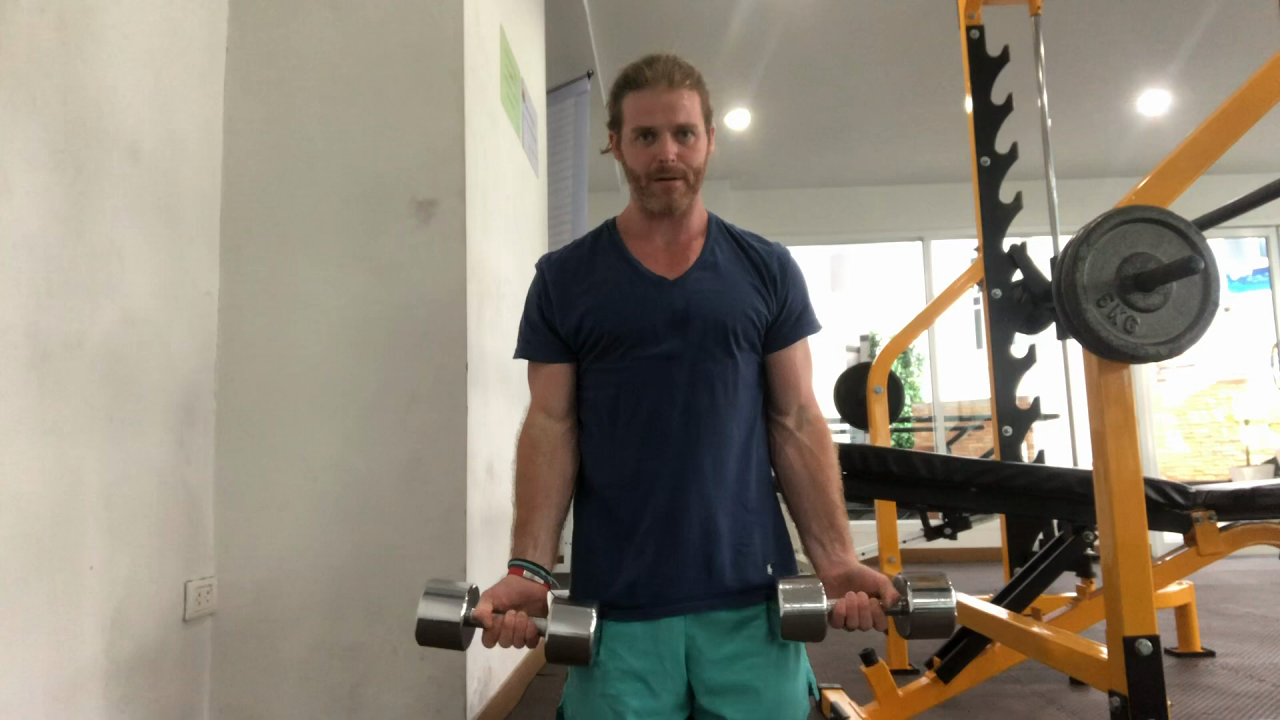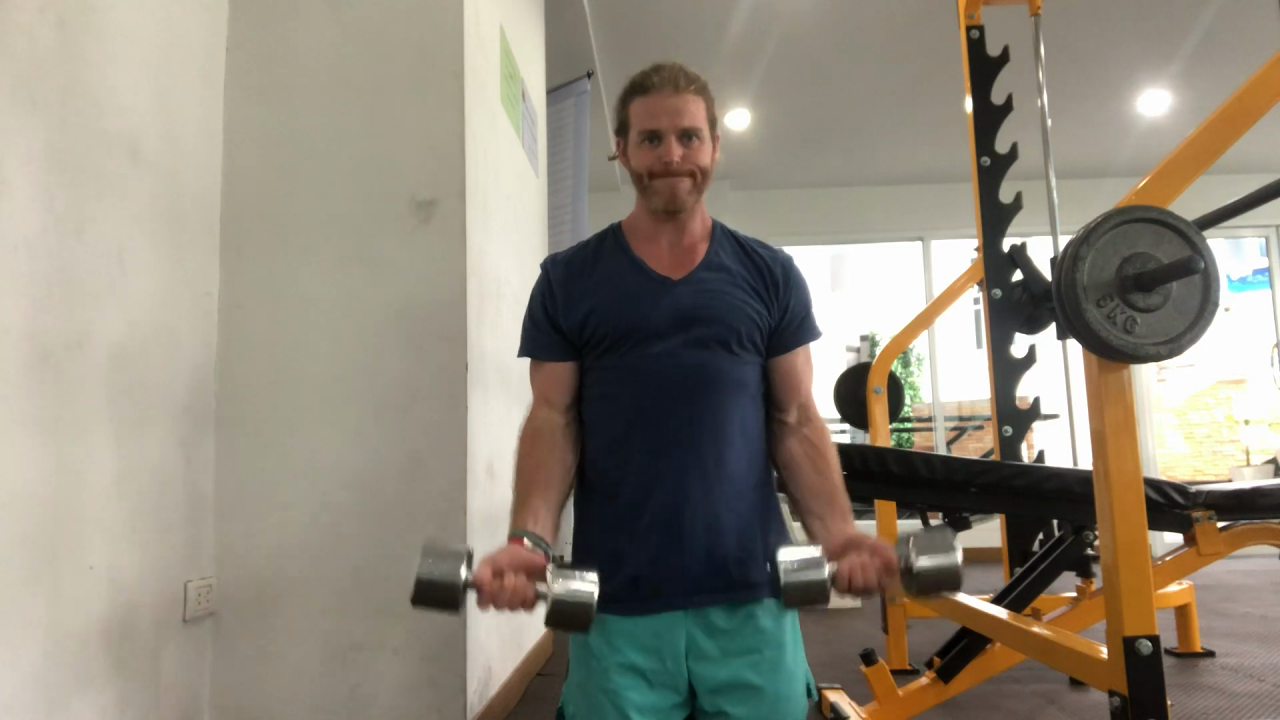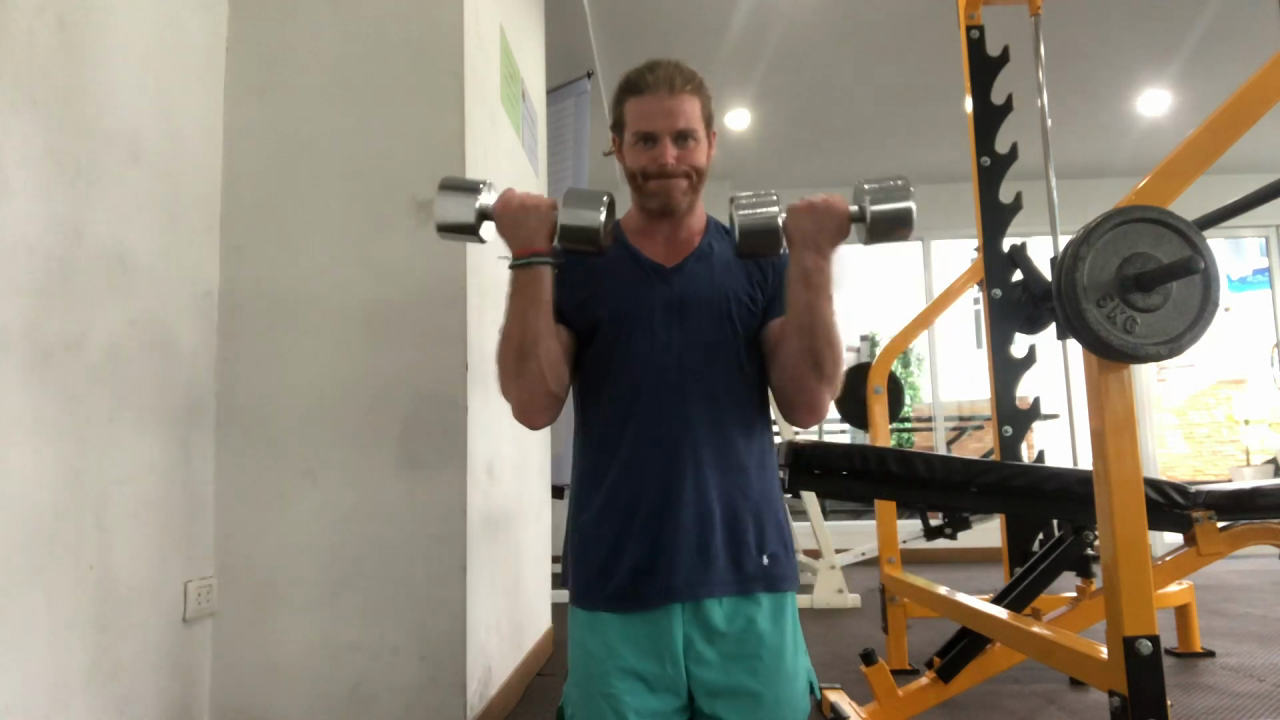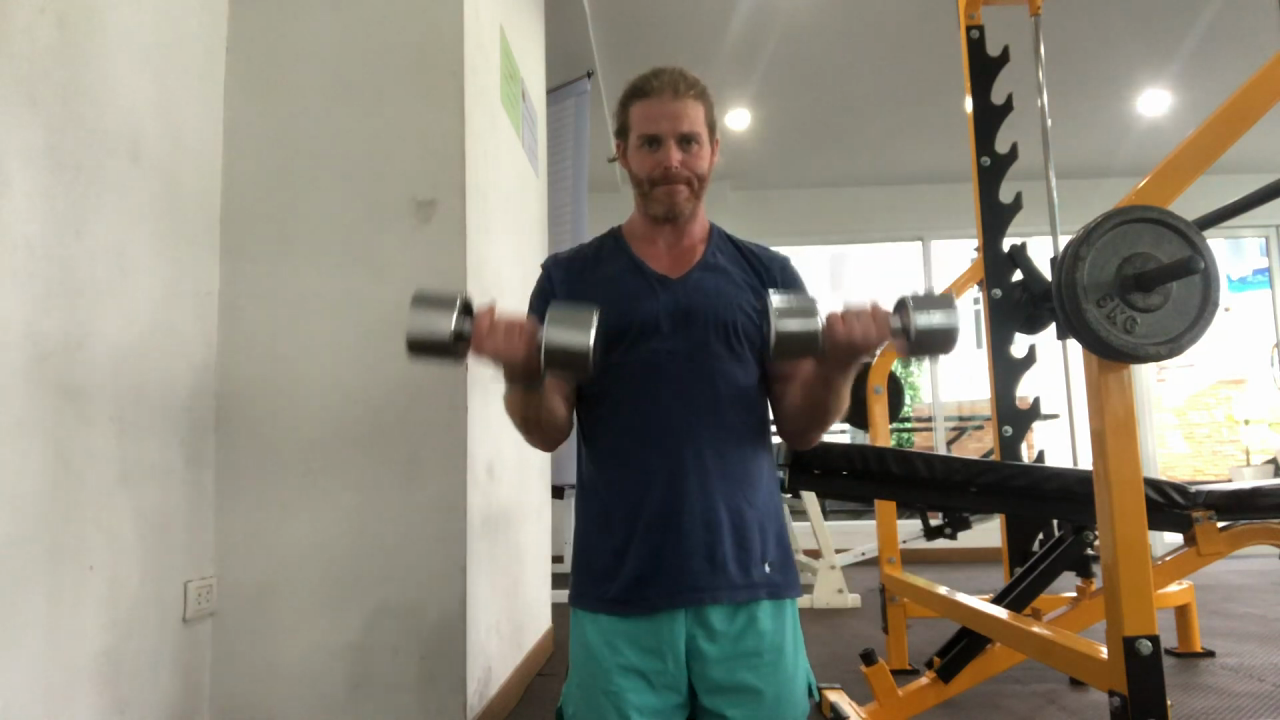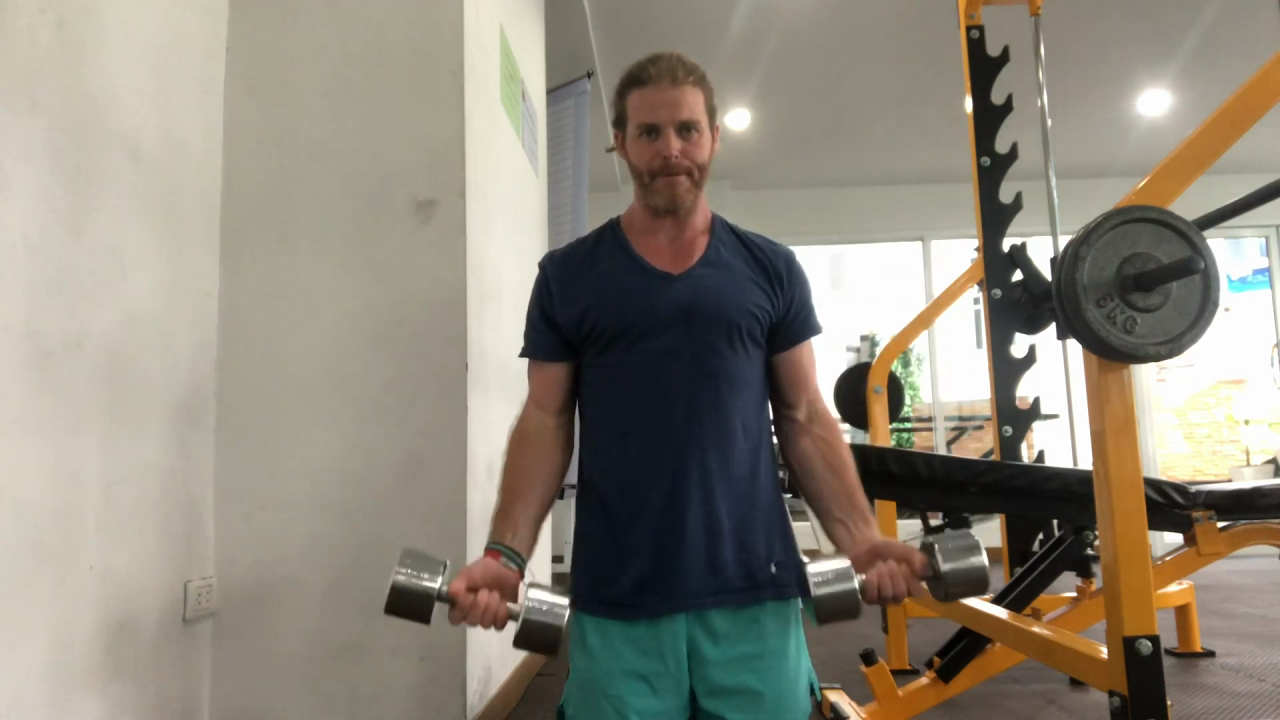
dt=0.7s
person 1, frame 1
left shoulder: (766, 269)
right shoulder: (564, 277)
left elbow: (796, 421)
right elbow: (552, 425)
left wrist: (836, 558)
right wrist: (529, 566)
left hip: (750, 591)
right hip: (617, 598)
person 1, frame 2
left shoulder: (769, 274)
right shoulder: (569, 277)
left elbow: (795, 421)
right elbow: (554, 418)
left wrist: (837, 533)
right wrist: (529, 538)
left hip: (747, 589)
right hip: (616, 594)
person 1, frame 3
left shoulder: (763, 263)
right shoulder: (573, 265)
left elbow: (807, 404)
right elbow: (533, 404)
left wrist: (811, 261)
right wrist: (530, 260)
left hip: (743, 572)
right hip: (617, 580)
person 1, frame 4
left shoulder: (767, 274)
right shoulder: (572, 275)
left elbow: (800, 427)
right elbow: (549, 430)
left wrist: (838, 363)
right wrist: (521, 375)
left hip: (746, 582)
right hip: (618, 589)
person 1, frame 5
left shoulder: (770, 269)
right shoulder: (567, 275)
left elbow: (803, 418)
right elbow: (546, 421)
left wrist: (859, 534)
right wrist: (506, 552)
left hip: (751, 587)
right hip: (616, 596)
